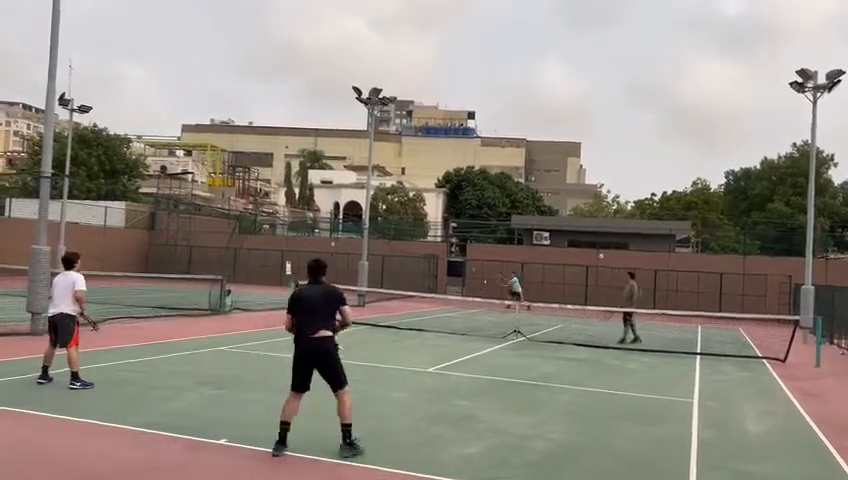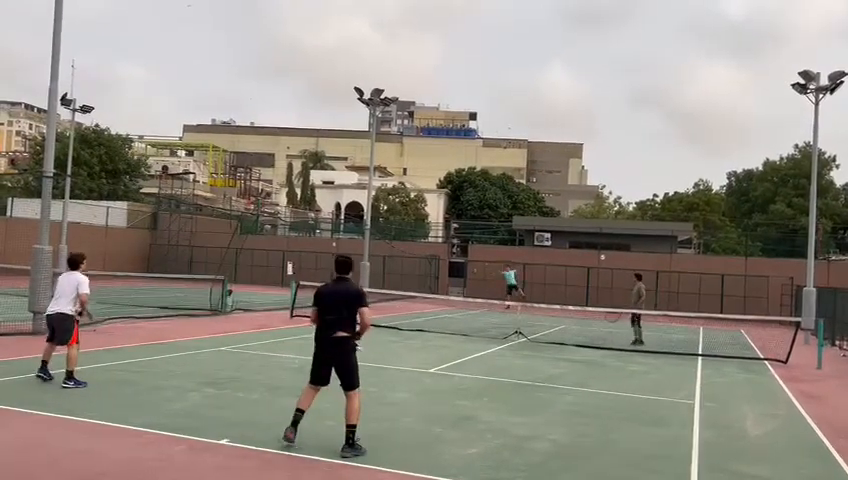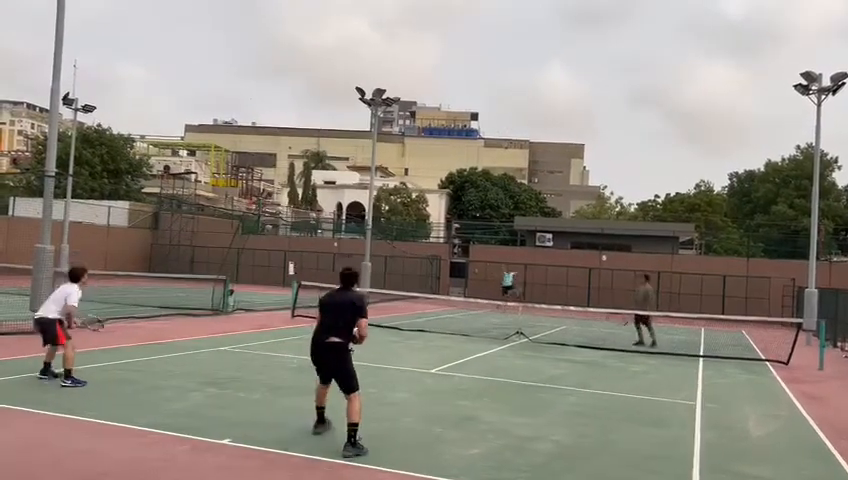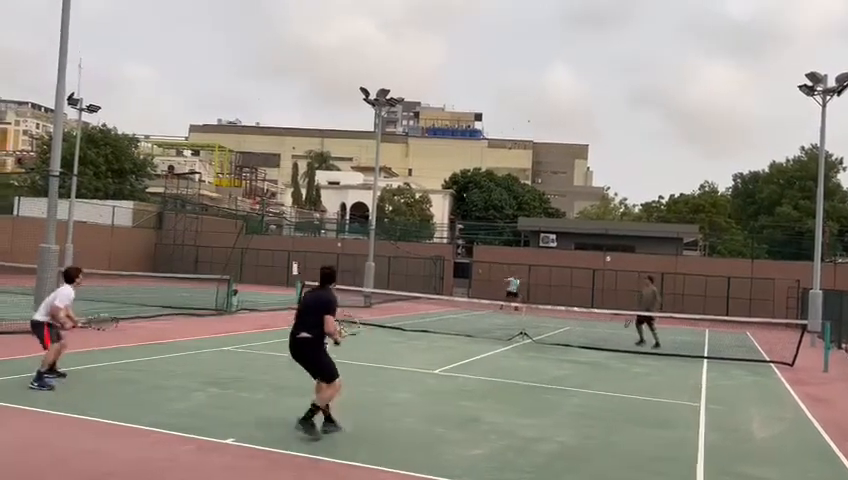
dt=0.3s
person 1, frame 1
left shoulder: (297, 294)
right shoulder: (334, 292)
left elbow: (289, 326)
right elbow: (348, 320)
left hip: (302, 347)
right hip: (325, 345)
left knee: (295, 394)
right knee: (342, 393)
left ankle: (281, 442)
right ankle: (347, 443)
person 1, frame 2
left shoulder: (322, 290)
right shoulder: (357, 291)
left elbow: (314, 319)
right elbow: (366, 322)
right wrist: (357, 334)
left hip: (322, 343)
right hip: (344, 344)
left knee: (312, 387)
right knee: (353, 394)
left ankle: (293, 426)
right ankle: (350, 444)
person 1, frame 3
left shoulder: (326, 298)
right shoulder: (358, 301)
right elbow: (362, 333)
right wrist: (357, 340)
left hip: (317, 347)
right hip: (337, 349)
left knee: (324, 382)
right knee: (353, 396)
left ankle: (320, 421)
right ankle: (352, 443)
person 1, frame 4
left shoulder: (308, 294)
right shoulder: (330, 298)
right elbow: (329, 329)
left wrist: (332, 330)
right wrist: (337, 338)
left hip: (295, 343)
right hip: (311, 344)
left knee: (322, 379)
right knee: (334, 384)
left ankle: (328, 421)
right ankle: (307, 420)
person 2, frame 1
left shoulder: (58, 277)
right shoulder: (78, 277)
right elbow: (79, 295)
right wrist: (82, 309)
left hip: (52, 314)
right hip: (67, 316)
left knee: (52, 345)
right knee: (72, 347)
left ankle: (44, 374)
right ankle: (75, 380)
person 2, frame 2
left shoulder: (62, 276)
right shoulder: (82, 278)
right elbow: (83, 299)
right wrist: (83, 310)
left hip: (51, 313)
right hip: (65, 315)
left knee: (51, 342)
right knee: (73, 345)
left ankle: (43, 369)
right ankle: (69, 379)
person 2, frame 3
left shoulder: (66, 287)
right shoulder: (76, 291)
right elbow: (69, 311)
left wrist: (70, 321)
right wrist: (70, 323)
left hip: (40, 318)
right hip: (50, 319)
left knee: (55, 343)
right knee: (69, 345)
left ankle: (46, 370)
right ankle: (68, 378)
person 2, frame 4
left shoulder: (67, 289)
right shoulder: (67, 292)
left elbow: (66, 309)
right elbow: (54, 312)
left wrist: (74, 321)
right wrist: (63, 324)
left hip: (43, 321)
right hip: (42, 322)
left knee: (61, 344)
right knee: (54, 348)
left ankle: (51, 370)
right ankle: (37, 380)
